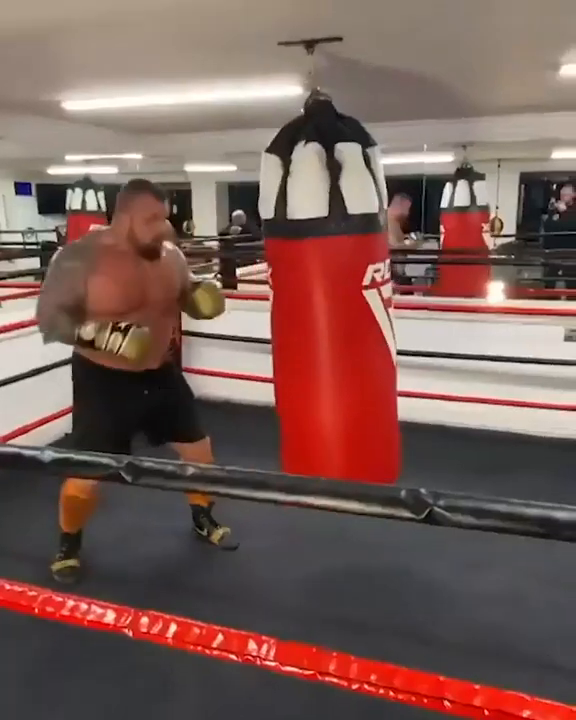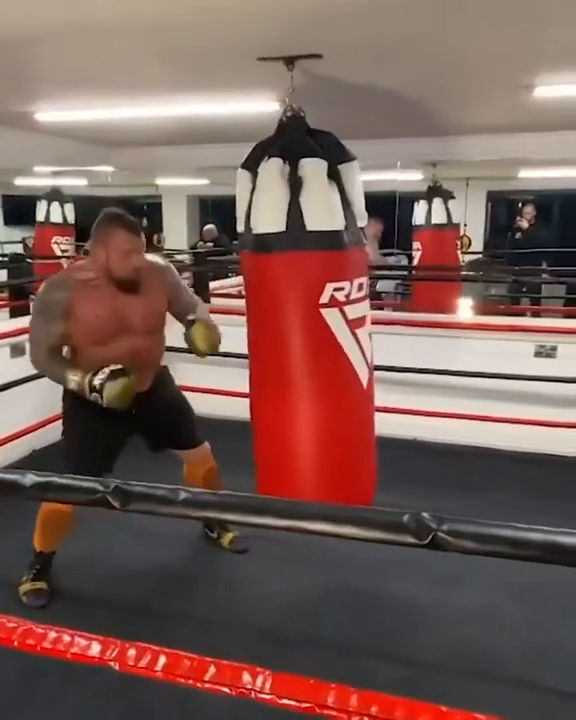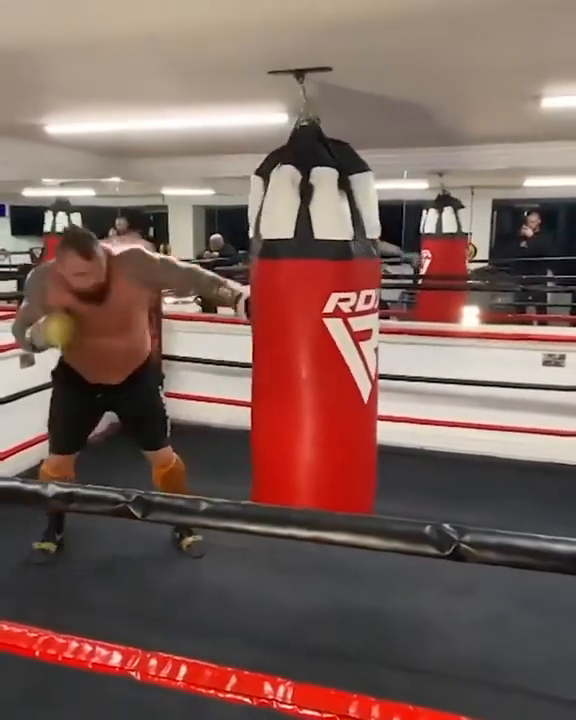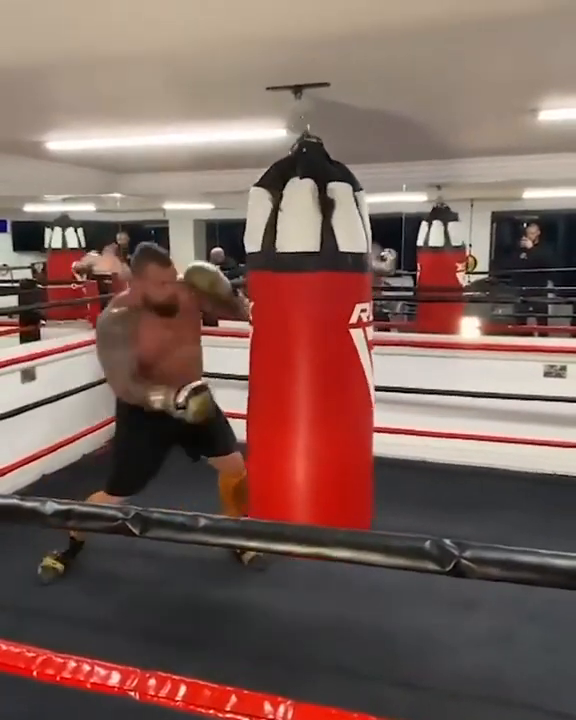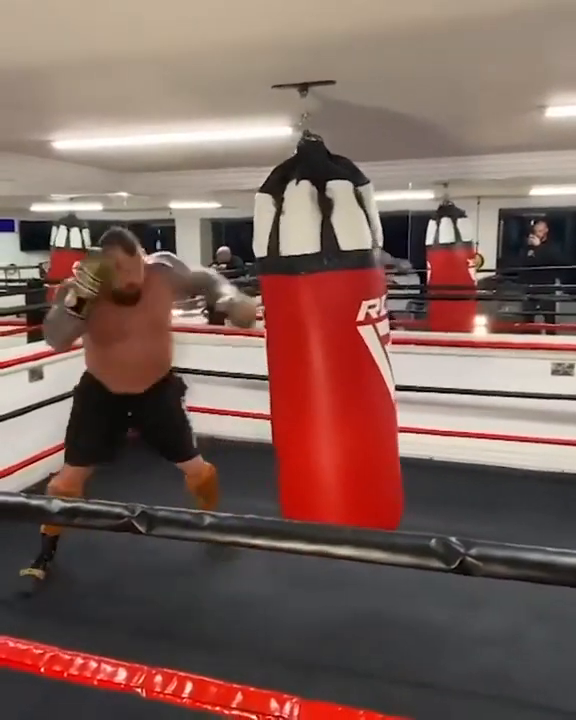
dt=1s
person 1, frame 1
left shoulder: (170, 256)
right shoulder: (81, 256)
left elbow: (188, 301)
right elbow: (48, 318)
left wrist: (205, 300)
right wrist: (103, 335)
left hip: (159, 372)
right hip: (102, 378)
left knee: (198, 449)
right knee: (88, 474)
left ankle: (202, 518)
right ankle: (69, 542)
person 1, frame 2
left shoulder: (157, 272)
right shoulder: (62, 291)
left elbow: (191, 307)
right elbow: (43, 356)
left wrist: (199, 324)
right wrist: (89, 382)
left hip: (152, 386)
right hip: (93, 400)
left knee: (199, 454)
left ankle: (213, 524)
right ankle: (39, 564)
person 1, frame 3
left shoulder: (133, 264)
right shoulder: (44, 281)
left elbow: (190, 278)
right elbow: (22, 333)
left wrist: (237, 296)
right wrist: (41, 333)
left hip: (135, 374)
right hip: (76, 377)
left knee: (161, 456)
right knee: (59, 459)
left ankle: (181, 524)
right ankle: (54, 527)
person 1, frame 4
left shoulder: (187, 290)
right shoulder: (116, 321)
left elbow: (237, 311)
right elbow: (124, 385)
left wrist: (222, 290)
right wrist: (174, 400)
left hip: (194, 401)
right hip: (143, 412)
left knee: (234, 466)
right knee: (116, 494)
right ankle: (70, 546)
person 1, frame 5
left shoulder: (163, 270)
right shoulder: (77, 288)
left elbow: (205, 279)
right elbow: (57, 339)
left wrist: (231, 299)
right wrist: (81, 294)
left hip: (157, 388)
right hip: (102, 391)
left knee: (194, 466)
right knee: (72, 472)
right ankle: (46, 552)
